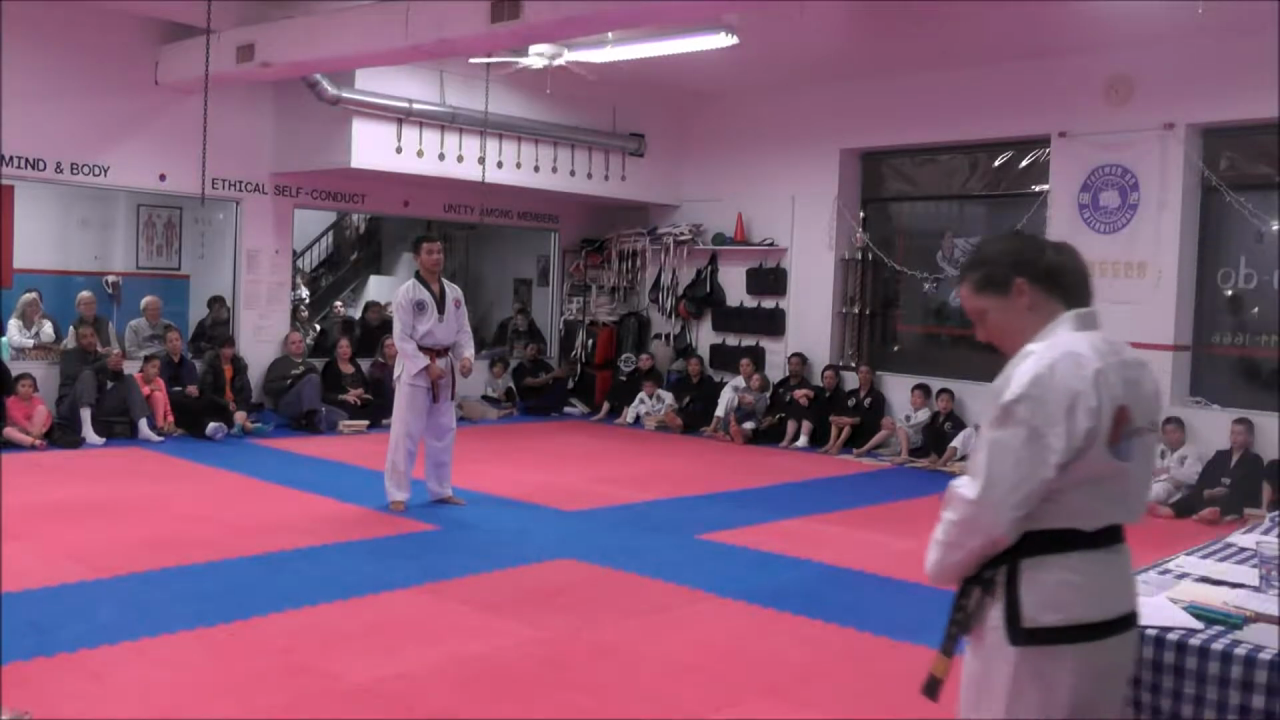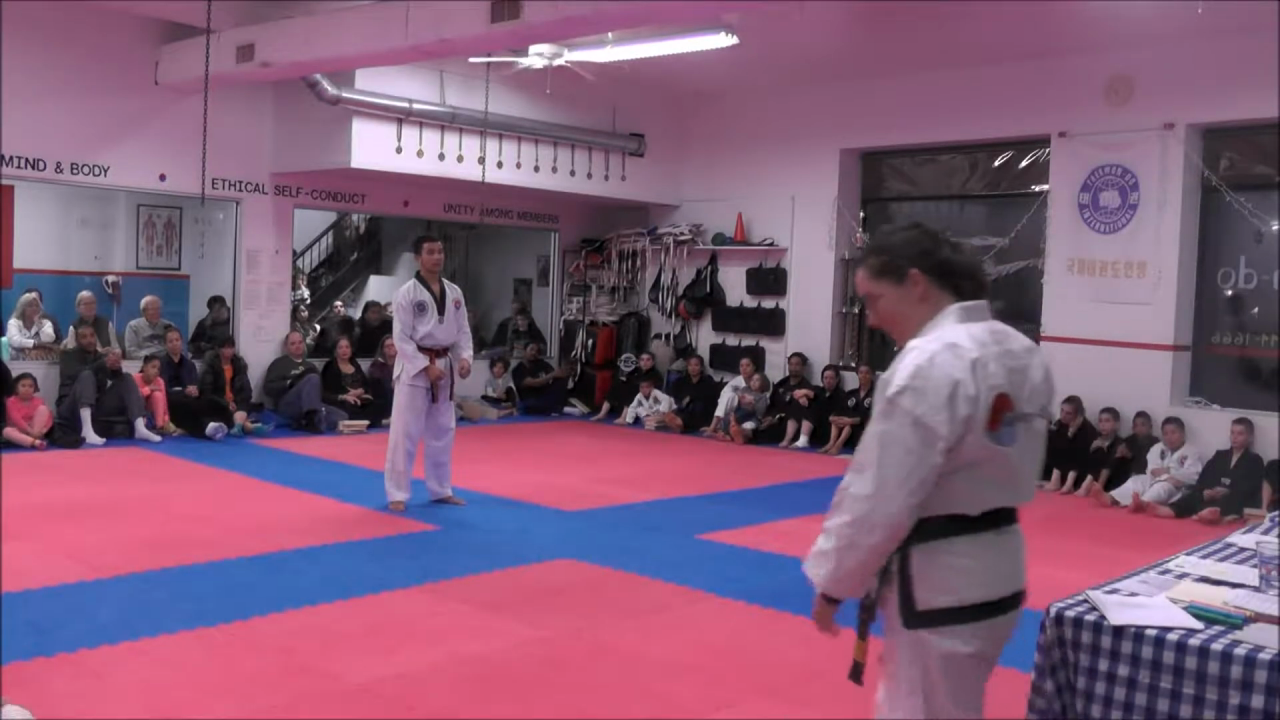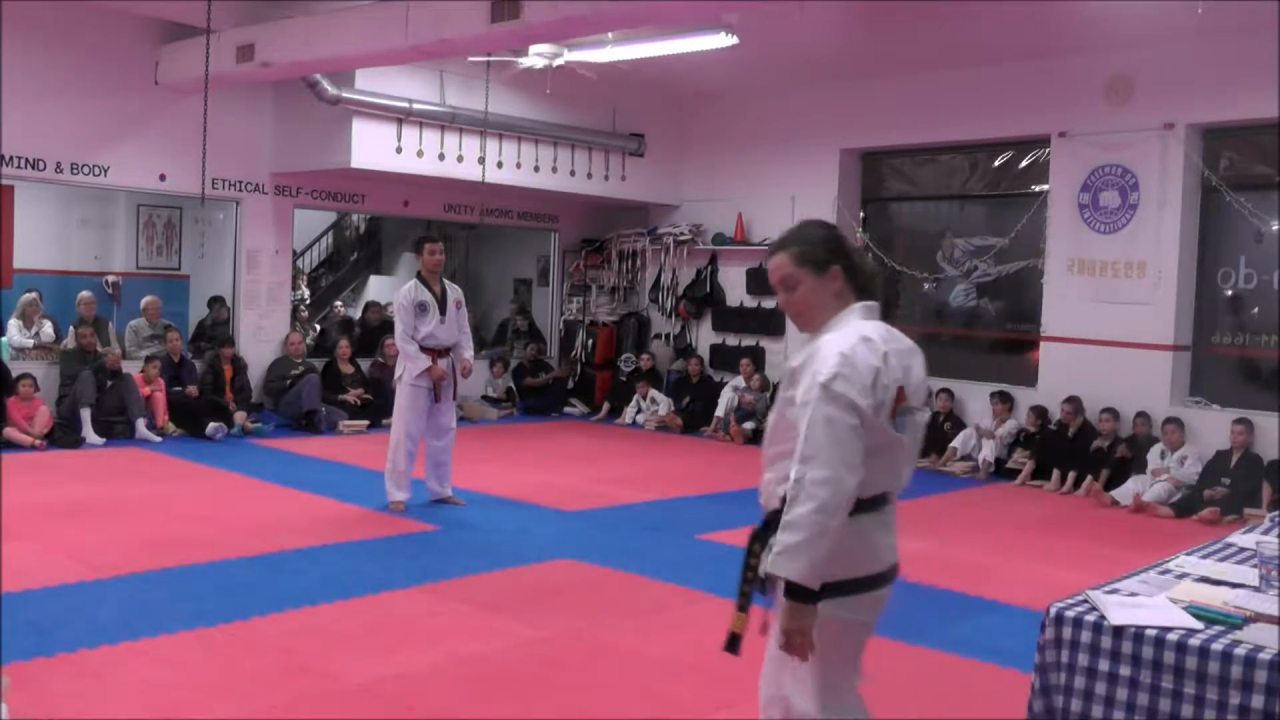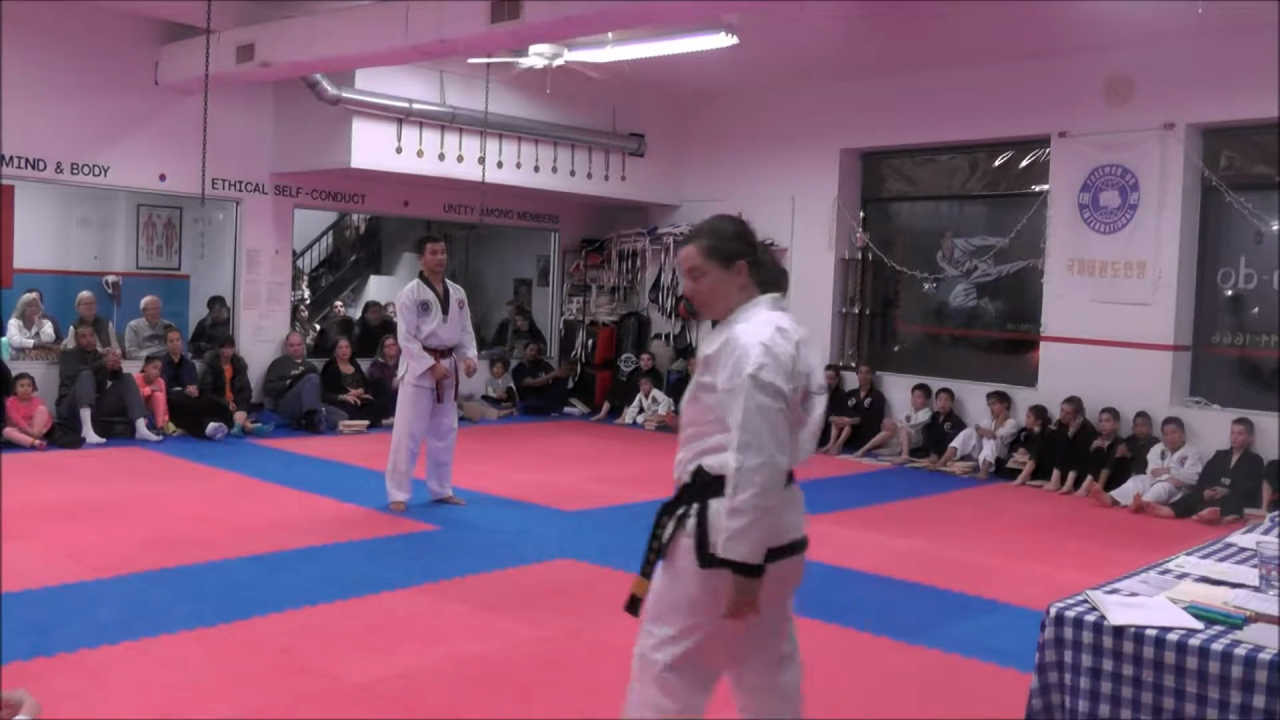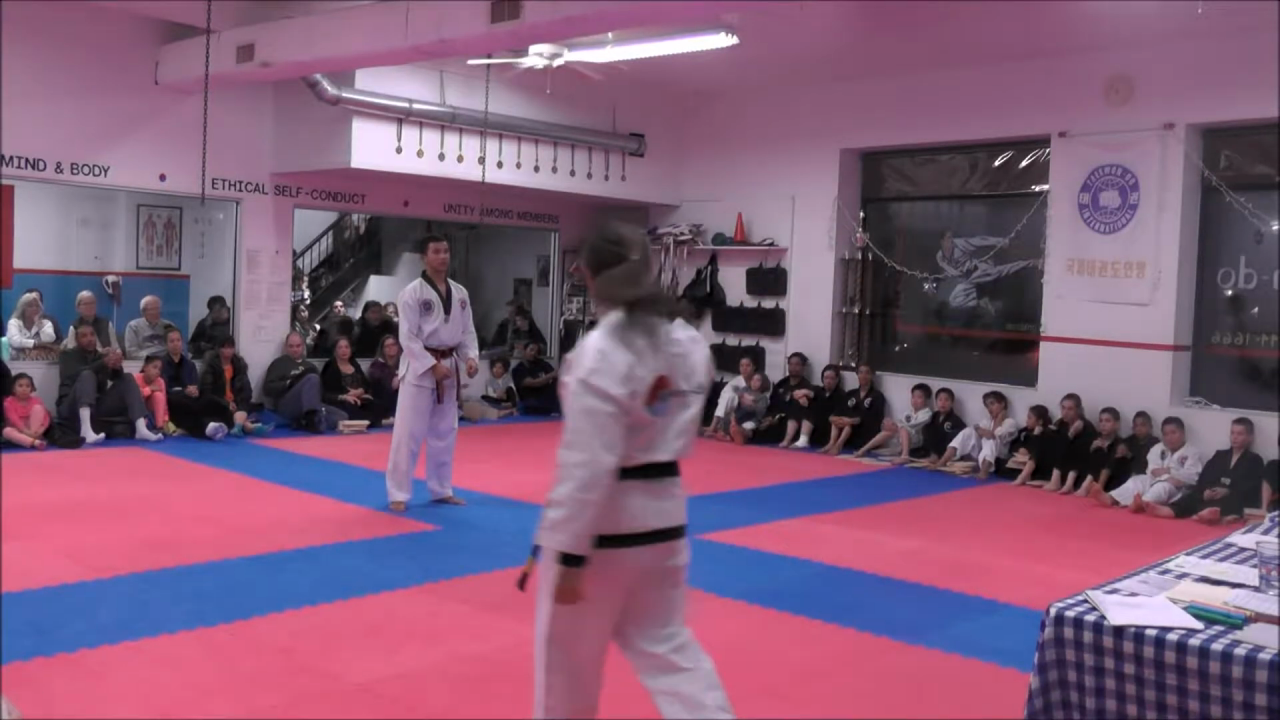
dt=0.3s
person 1, frame 1
left shoulder: (1041, 373)
right shoulder: (1129, 364)
left elbow: (987, 503)
left wrist: (945, 563)
left hip: (1041, 599)
right hip: (1107, 589)
person 1, frame 2
left shoulder: (926, 366)
right shoulder: (1022, 352)
left elbow: (878, 498)
right elbow: (1009, 465)
left wrist: (831, 583)
left hip: (939, 578)
right hip: (997, 564)
person 1, frame 3
left shoulder: (834, 357)
right shoulder: (891, 343)
left elbow: (822, 482)
left wrist: (801, 588)
left hip: (825, 554)
right hip: (860, 544)
person 1, frame 4
left shoulder: (749, 344)
right shoulder: (777, 333)
left elbow: (756, 464)
left wrist: (742, 564)
left hip: (725, 531)
right hip: (768, 526)
left knee: (663, 660)
right knee: (771, 671)
person 1, frame 5
left shoulder: (599, 352)
right shoulder: (686, 340)
left elbow: (584, 461)
left wrist: (569, 553)
left hip: (604, 522)
right hip: (662, 512)
left knee: (566, 650)
right knee: (666, 642)
person 2, frame 1
left shoulder: (454, 292)
right shoulder: (407, 292)
left elbow: (463, 330)
right elbow: (402, 337)
left wrist: (466, 356)
right wrist: (426, 365)
left hip: (445, 366)
right hip: (415, 368)
left knee: (443, 432)
right knee: (406, 432)
left ankle: (441, 489)
right ankle: (397, 493)
person 2, frame 2
left shoulder: (454, 292)
right shoulder: (407, 293)
left elbow: (462, 331)
right elbow: (401, 337)
left wrist: (464, 358)
right wrist: (425, 366)
left hip: (444, 366)
right hip: (414, 368)
left knee: (443, 432)
right knee: (405, 433)
left ankle: (441, 489)
right ankle: (397, 493)
person 2, frame 3
left shoulder: (455, 292)
right shoulder: (408, 293)
left elbow: (463, 331)
right elbow: (403, 338)
left wrist: (465, 358)
right wrist: (428, 367)
left hip: (446, 367)
right hip: (416, 368)
left knee: (443, 432)
right knee: (406, 433)
left ankle: (441, 489)
right ankle: (397, 493)
person 2, frame 4
left shoulder: (457, 293)
right shoulder: (411, 293)
left elbow: (465, 331)
right elbow: (406, 337)
left wrist: (469, 357)
right wrist: (431, 366)
left hip: (448, 367)
right hip: (419, 368)
left knee: (445, 433)
right knee: (408, 433)
left ankle: (441, 489)
right ankle: (398, 493)
person 2, frame 5
left shoulder: (460, 293)
right shoulder: (413, 292)
left elbow: (467, 331)
right elbow: (408, 337)
left wrist: (470, 357)
right wrist: (433, 365)
left hip: (449, 367)
right hip: (420, 368)
left knee: (445, 433)
right knee: (409, 432)
left ankle: (441, 489)
right ankle: (398, 493)
